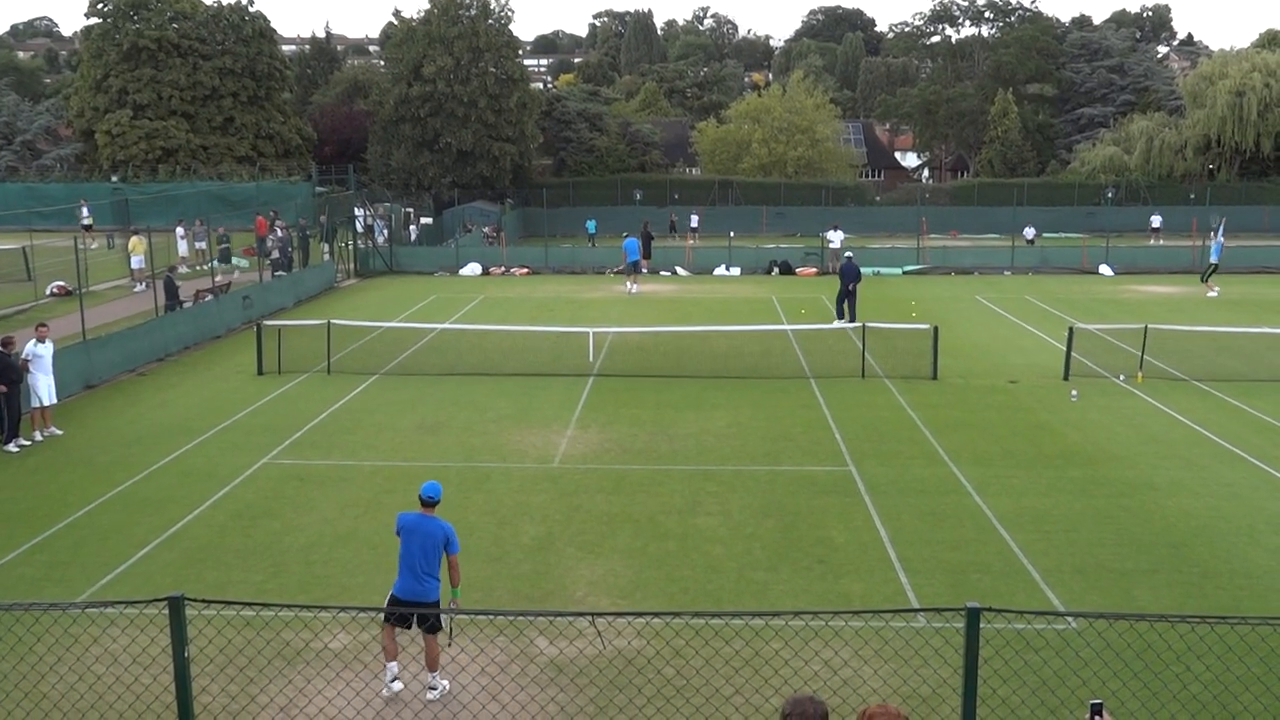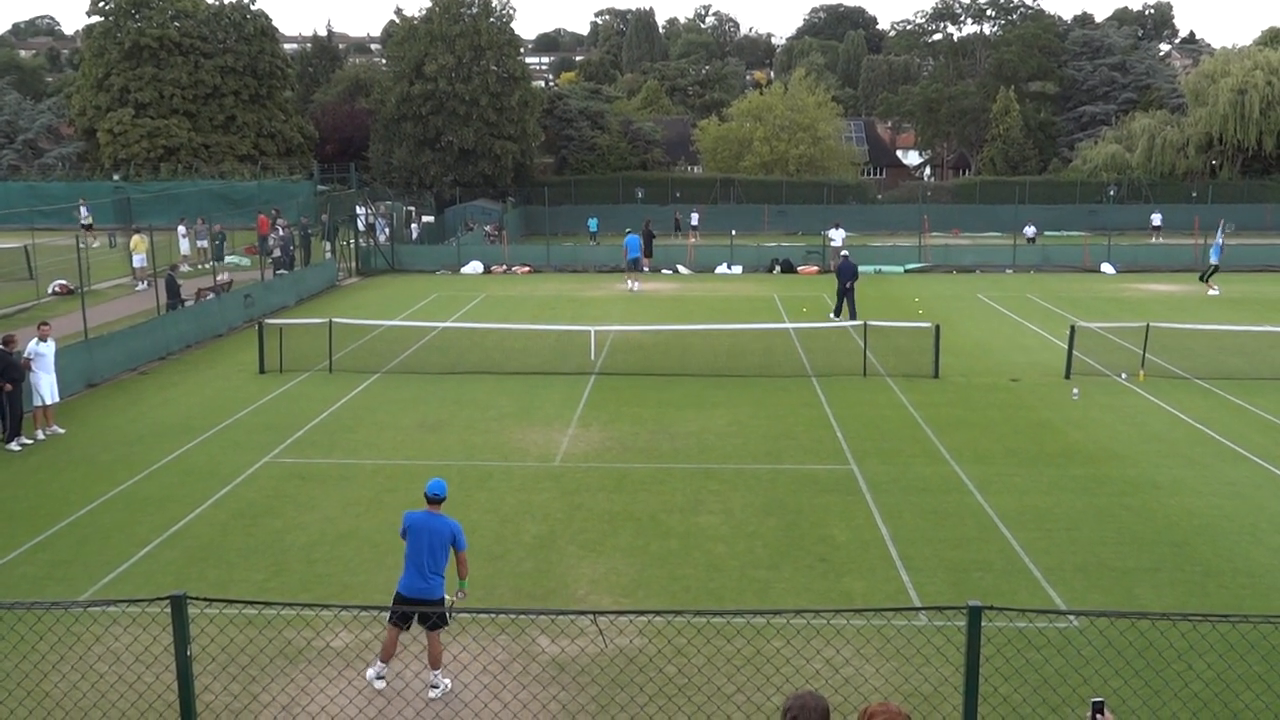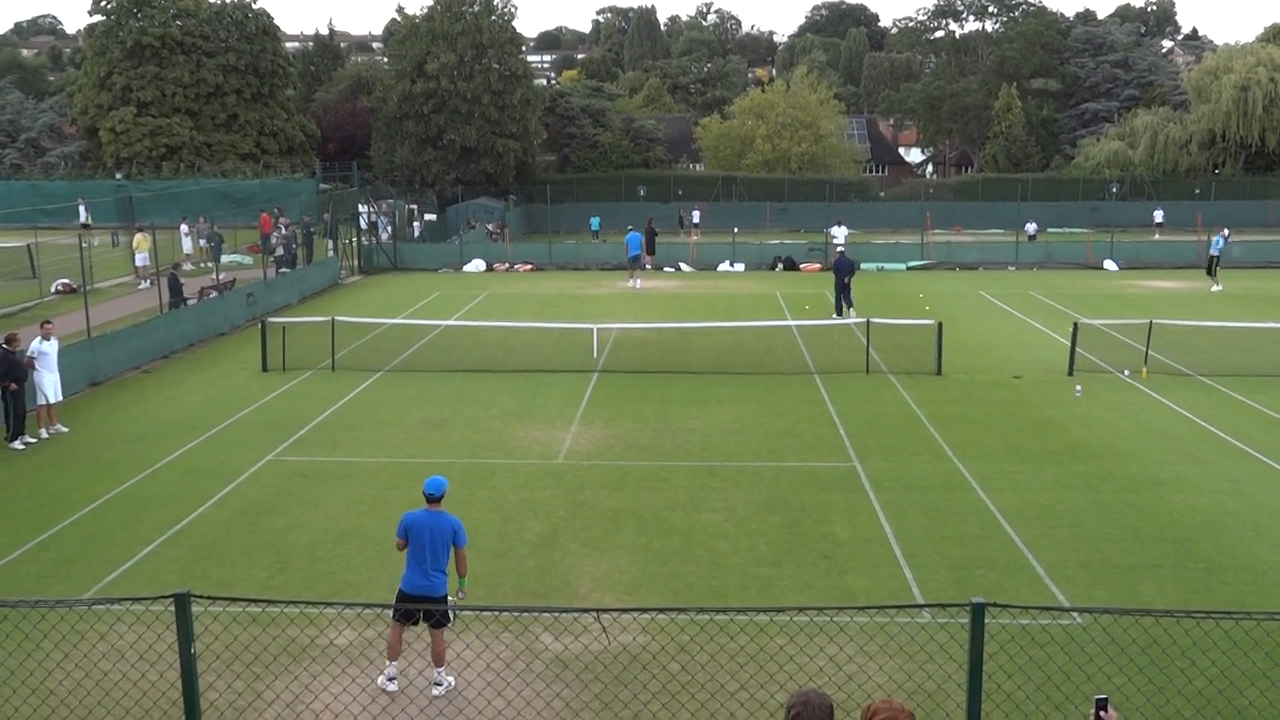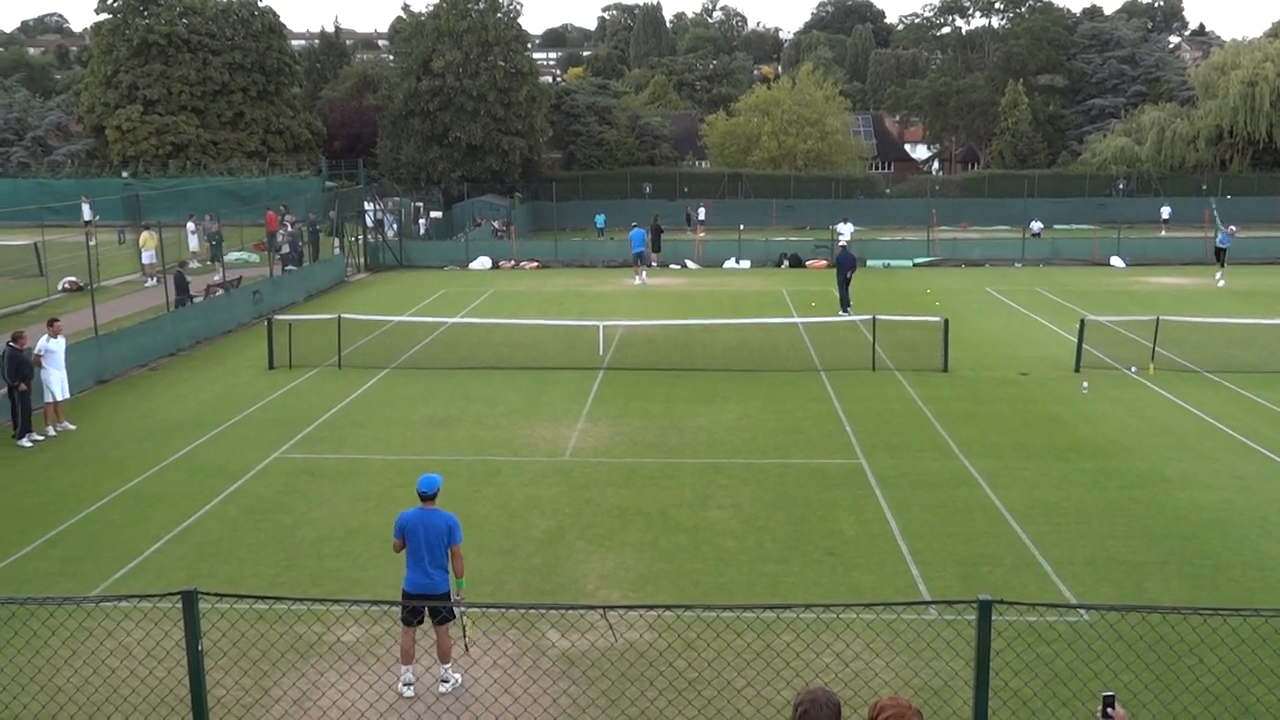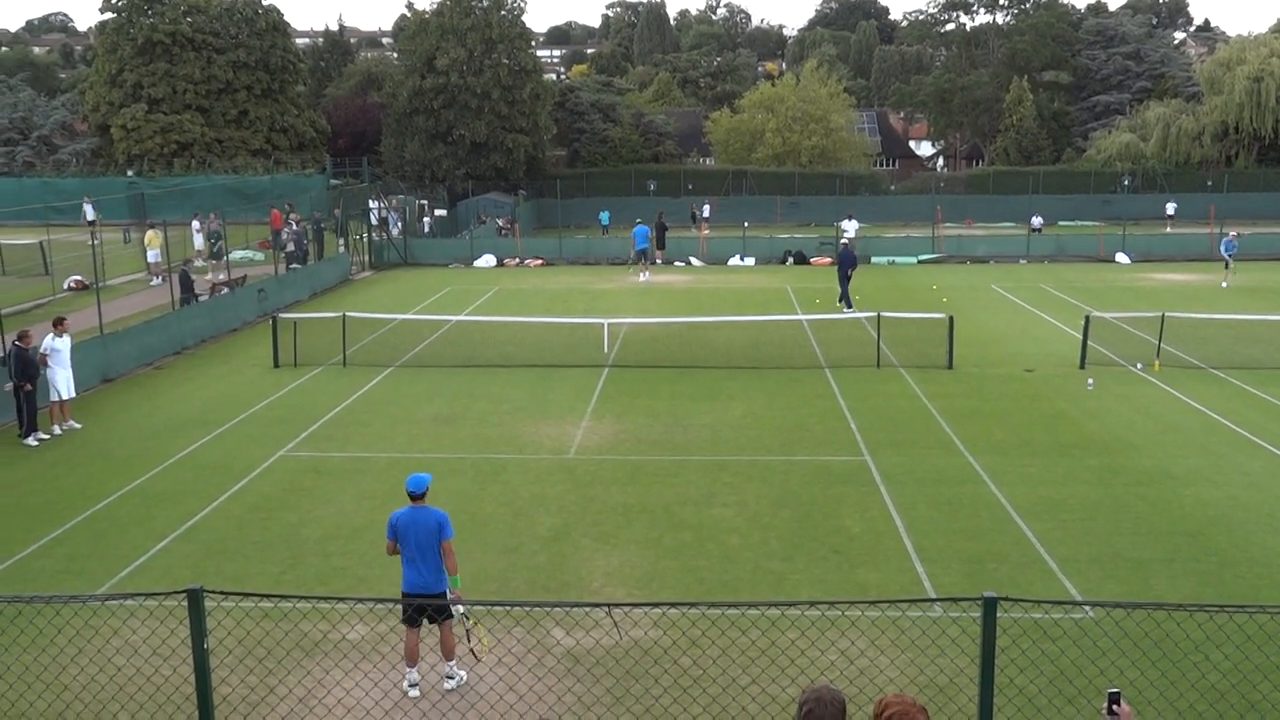
dt=0.2s
person 1, frame 1
left shoulder: (403, 519)
right shoulder: (446, 530)
right elbow: (453, 566)
right wrist: (455, 595)
left hip: (402, 592)
right hip: (429, 595)
left knee: (388, 629)
right knee: (431, 640)
left ankle: (392, 677)
right ankle: (434, 686)
person 1, frame 2
left shoulder: (410, 518)
right shoulder: (453, 527)
right elbow: (462, 561)
right wrist: (463, 586)
left hip: (407, 589)
right hip: (434, 592)
left knee: (393, 631)
right knee: (434, 637)
left ankle: (378, 674)
right ankle: (436, 684)
person 1, frame 3
left shoulder: (409, 519)
right shoulder: (454, 523)
left elbow: (400, 546)
right elbow: (461, 558)
right wrist: (462, 584)
left hip: (410, 587)
right hip: (437, 590)
left knee: (396, 628)
right knee: (437, 635)
left ankle: (389, 676)
right ankle: (439, 682)
person 1, frame 4
left shoulder: (404, 518)
right shoulder: (449, 520)
left elbow: (397, 548)
right elbow: (456, 556)
right wrist: (461, 586)
left hip: (412, 587)
right hip: (439, 587)
left knee: (408, 632)
right knee: (442, 632)
left ankle: (407, 682)
right ankle: (446, 679)
person 1, frame 5
left shoulder: (396, 518)
right shoulder: (440, 517)
left elbow: (390, 550)
right elbow: (448, 553)
right wrist: (455, 584)
left hip: (411, 587)
right hip: (437, 586)
left knee: (412, 633)
right knee: (445, 628)
left ankle: (412, 682)
right ankle: (451, 675)
